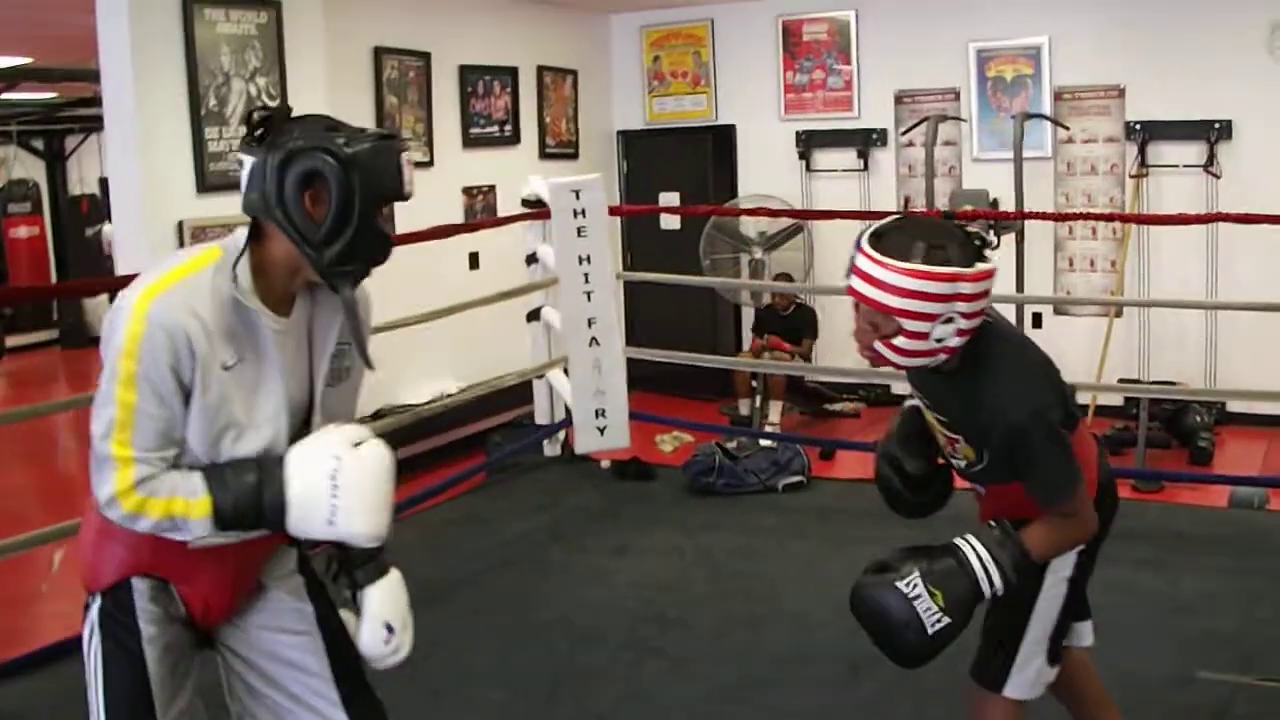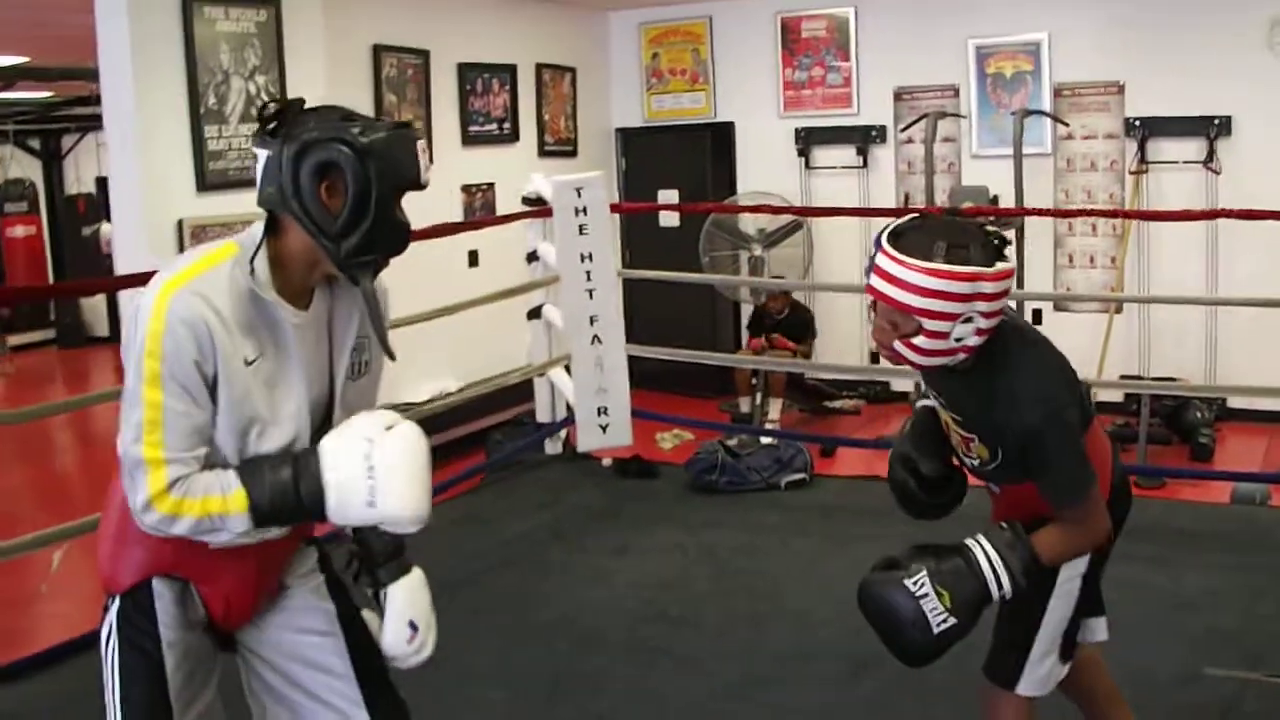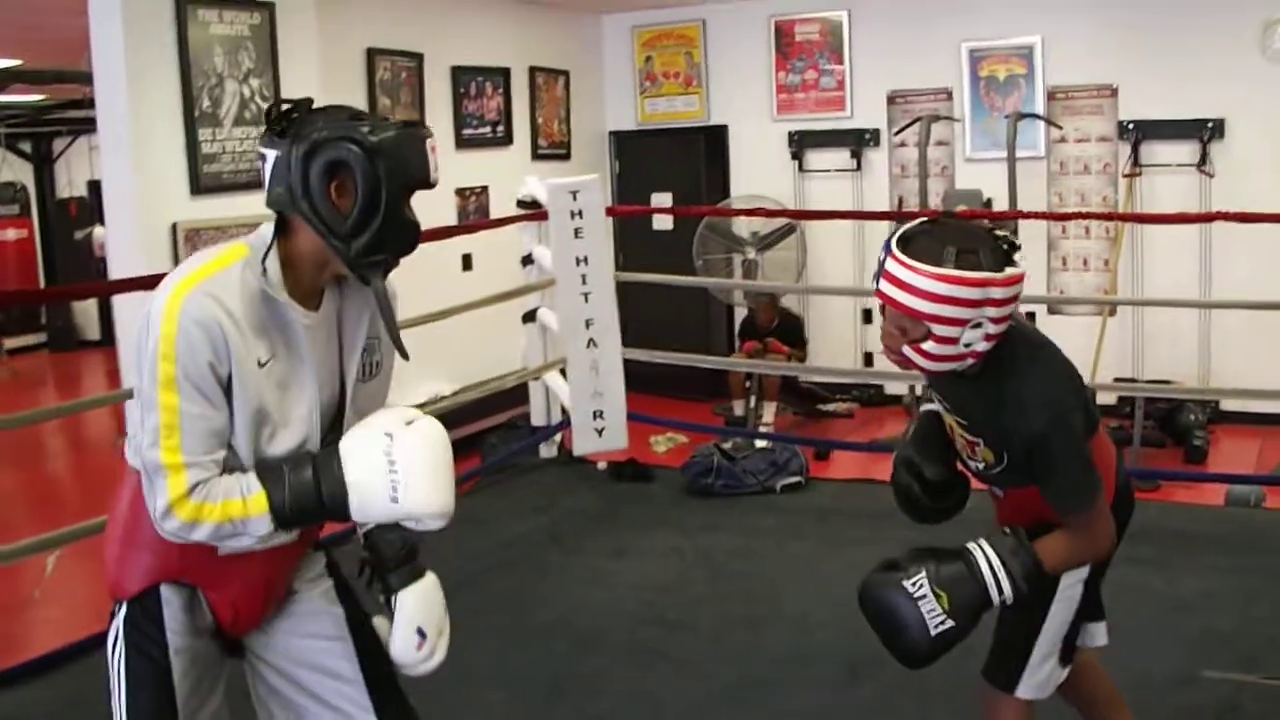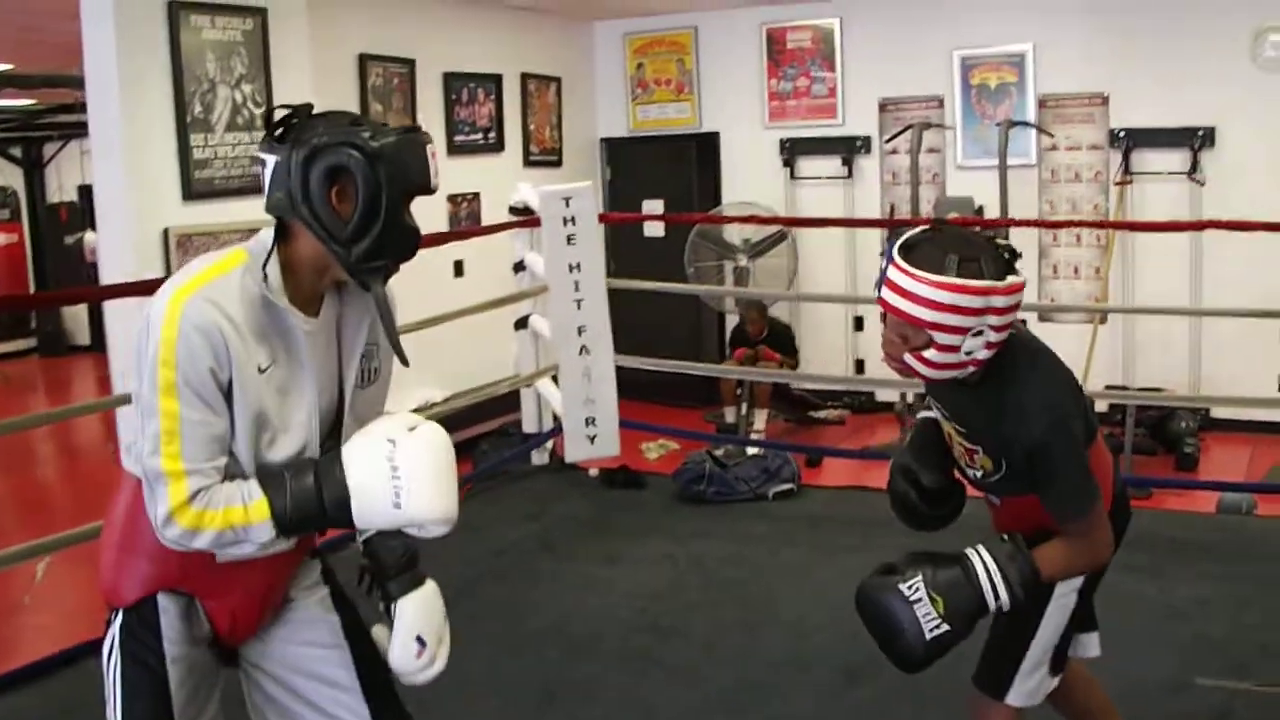
dt=0.1s
person 1, frame 1
left shoulder: (339, 299)
right shoulder: (165, 308)
right elbow: (125, 491)
left wrist: (366, 561)
right wrist: (273, 493)
left hip: (262, 556)
right hip: (148, 565)
person 1, frame 2
left shoulder: (357, 294)
right shoulder: (185, 304)
right elbow: (159, 495)
left wrist: (388, 559)
right wrist: (309, 485)
left hip: (283, 555)
right hip: (169, 565)
person 1, frame 3
left shoulder: (364, 296)
right shoulder: (197, 306)
right elbow: (182, 505)
left wrist: (399, 565)
right wrist: (331, 485)
left hip: (288, 561)
right hip: (176, 568)
person 1, frame 4
left shoulder: (363, 302)
right shoulder: (197, 311)
right elbow: (183, 511)
left wrist: (399, 571)
right wrist: (333, 490)
left hip: (284, 569)
right hip: (173, 575)
person 2, frame 1
left shoulder: (1014, 401)
right shoulder: (938, 343)
left elbow: (1075, 522)
left wrist: (968, 570)
right wrist: (914, 427)
left hip: (1057, 513)
right hip: (1016, 498)
right knee: (1046, 648)
person 2, frame 2
left shoulder: (1030, 399)
right shoulder: (951, 344)
left elbow: (1087, 525)
left wrist: (977, 570)
right wrist: (927, 426)
left hip: (1072, 512)
right hip: (1028, 495)
right knee: (1058, 644)
person 2, frame 3
left shoulder: (1037, 405)
right shoulder: (956, 345)
left elbow: (1093, 535)
left wrist: (978, 574)
right wrist: (931, 432)
left hip: (1074, 519)
right hip: (1029, 501)
right knee: (1055, 652)
person 2, frame 4
left shoulder: (1037, 412)
right shoulder: (955, 353)
left elbow: (1091, 544)
left wrist: (975, 579)
right wrist: (929, 438)
left hip: (1070, 528)
right hip: (1025, 511)
right knee: (1048, 660)
